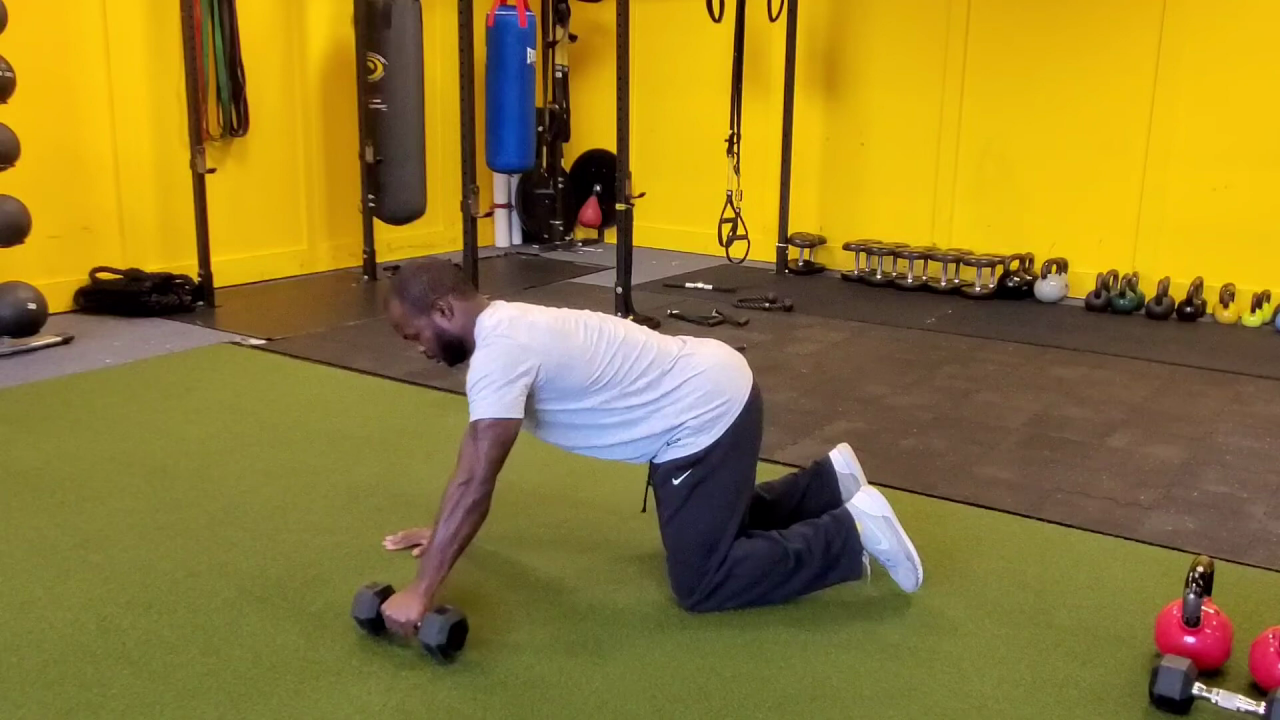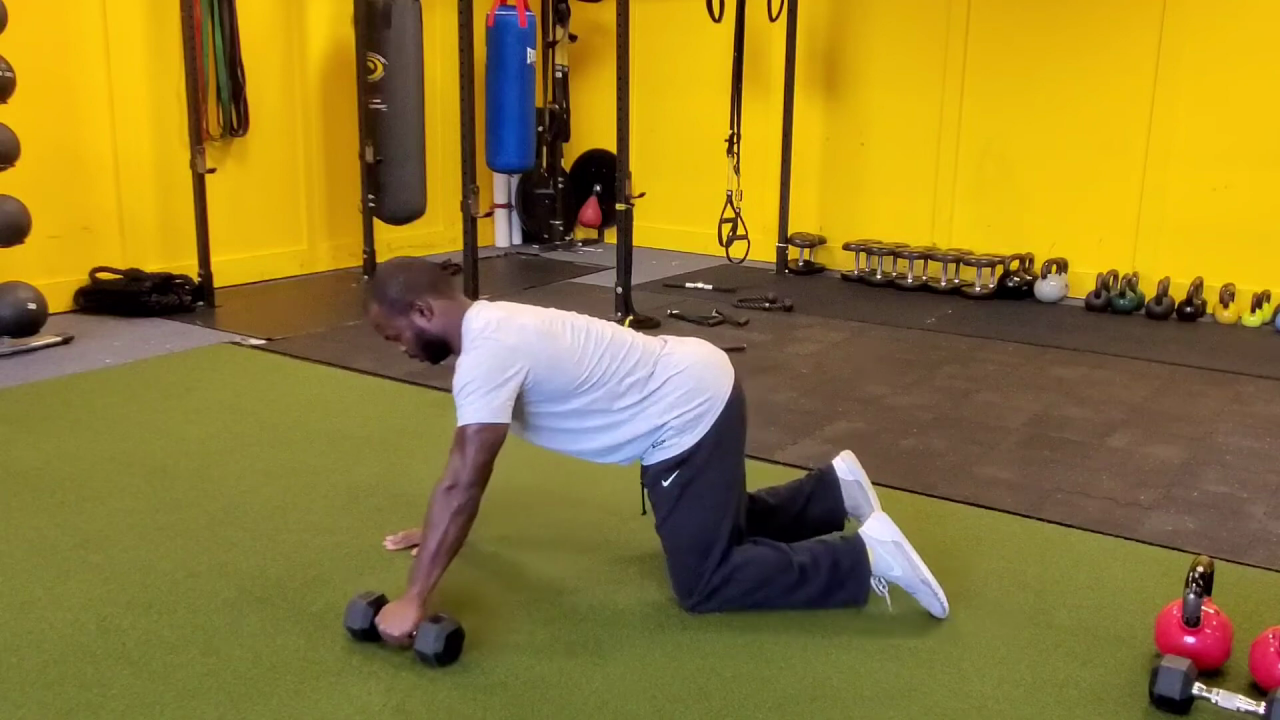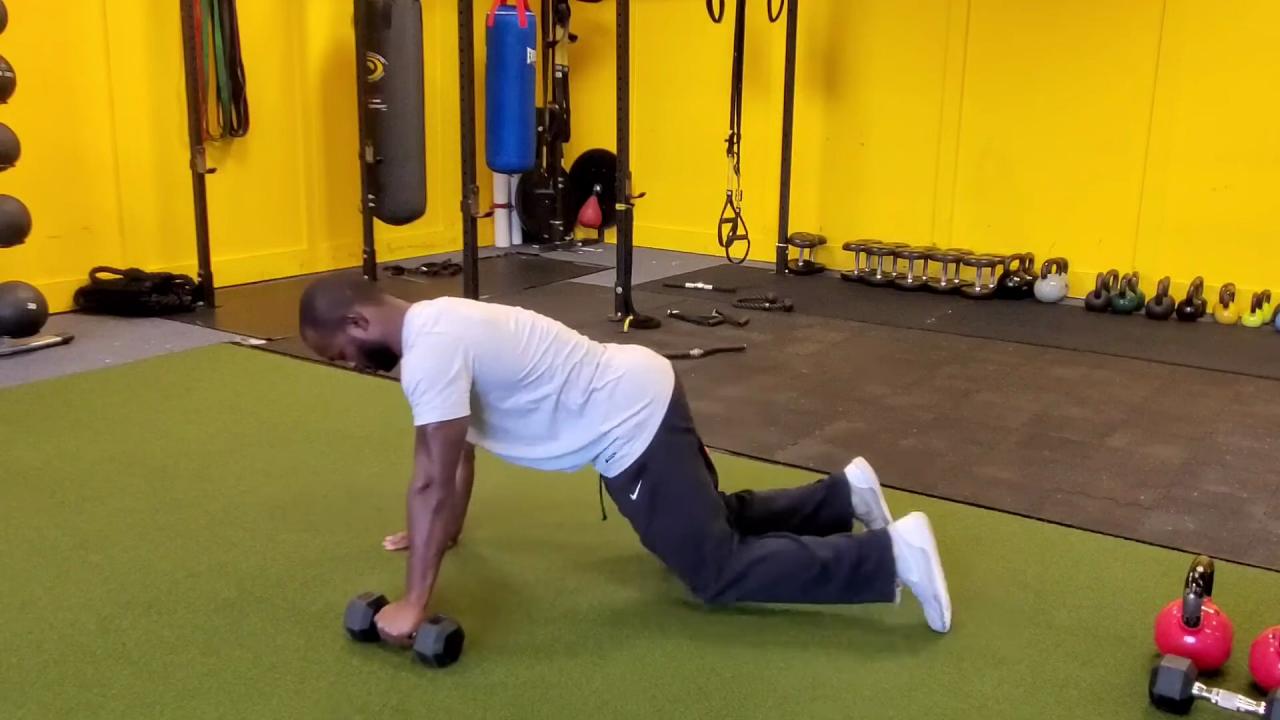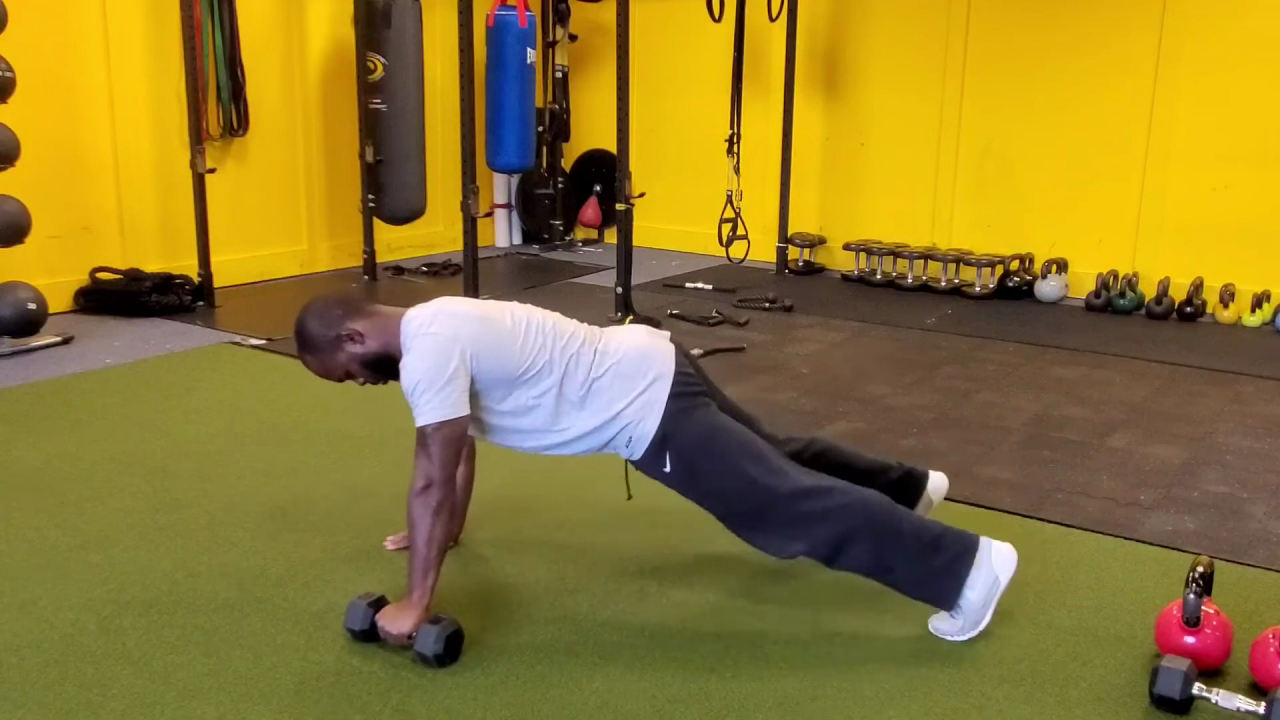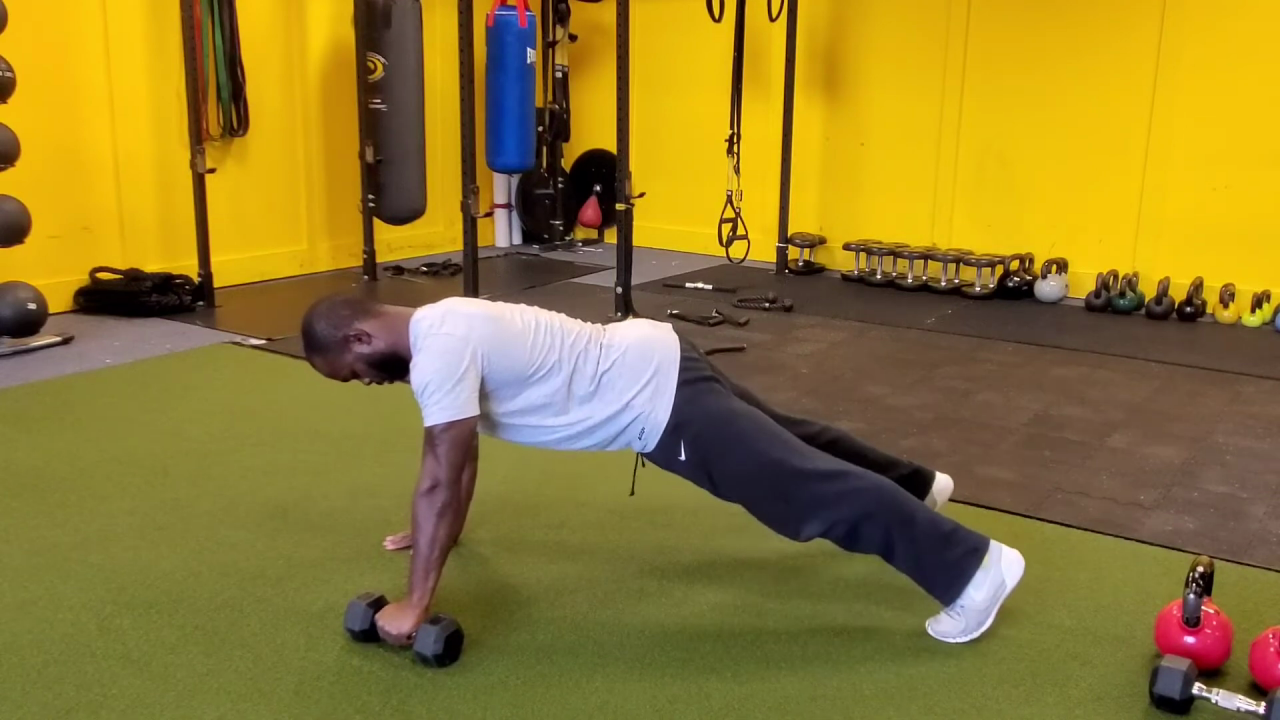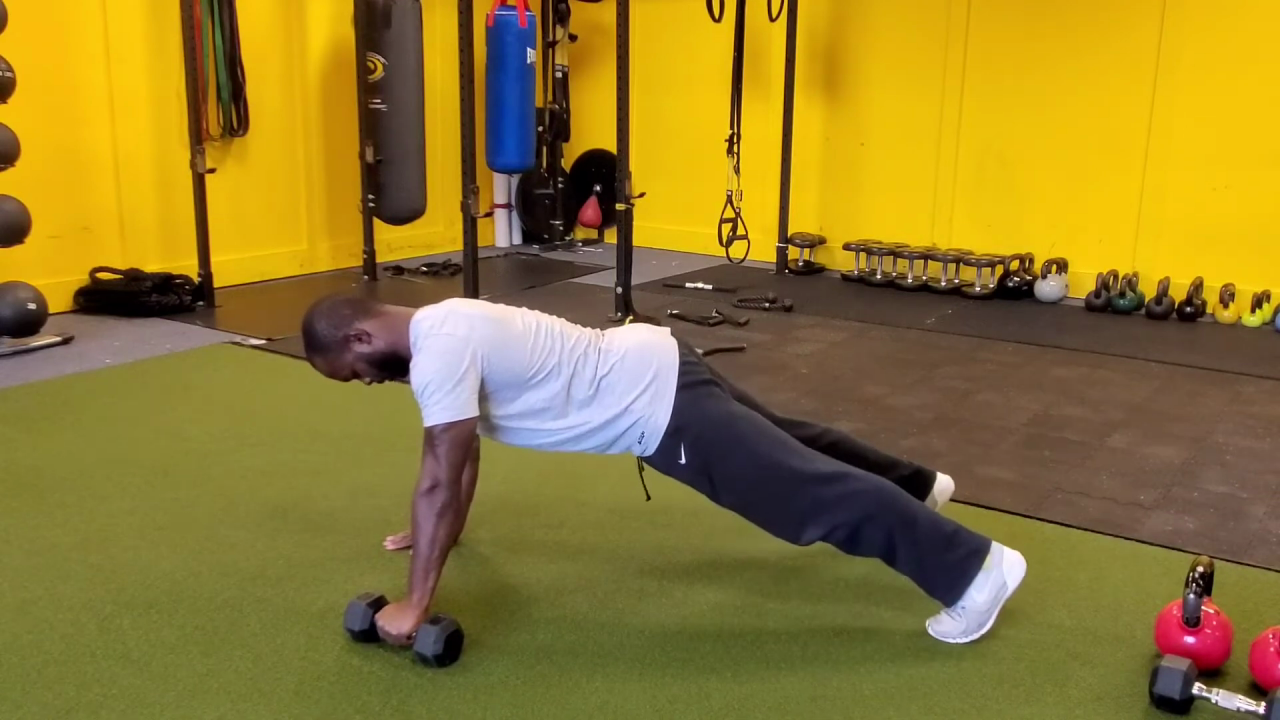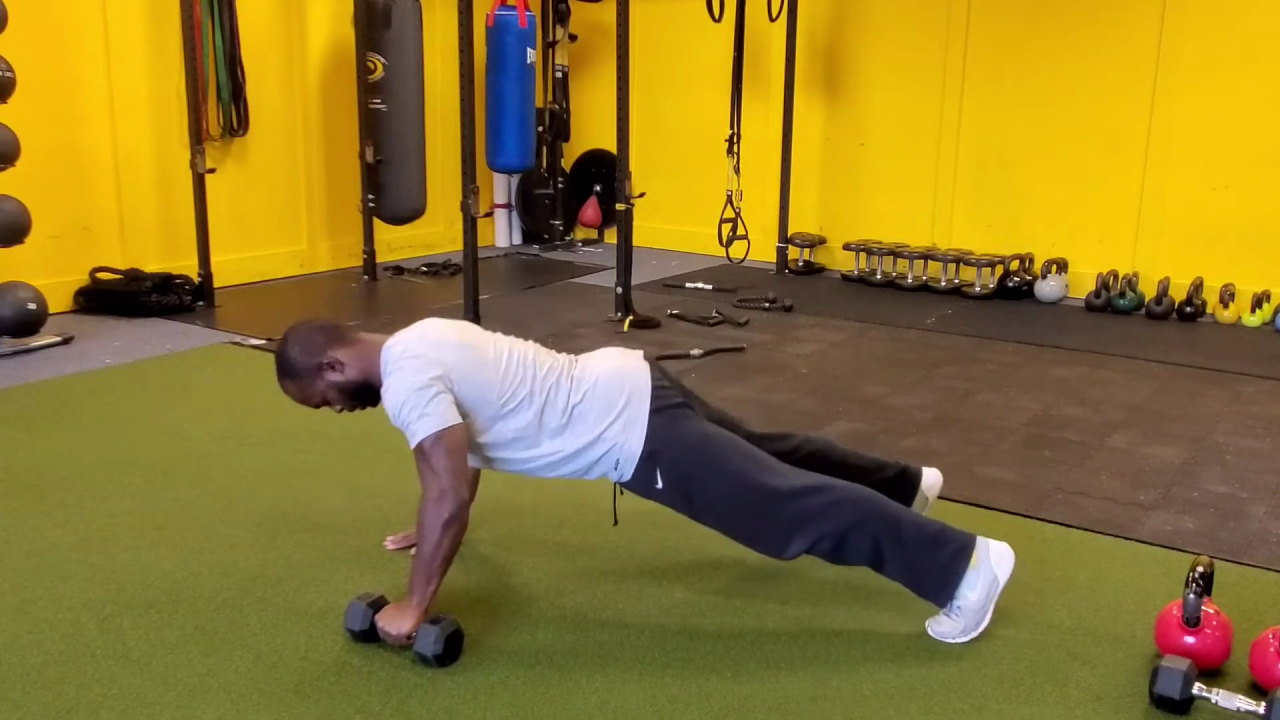
dt=0.4s
person 1, frame 1
left shoulder: (501, 350)
right shoulder: (502, 325)
left elbow: (476, 481)
right elbow: (478, 448)
left wrist: (420, 592)
right wrist: (444, 530)
left hip: (707, 412)
right hip: (709, 387)
left knee: (700, 584)
right knee: (714, 522)
left ankle: (854, 532)
right ankle: (830, 483)
person 1, frame 2
left shoulder: (487, 354)
right shoulder: (488, 325)
left elbow: (462, 481)
right elbow: (471, 462)
left wrist: (413, 600)
right wrist: (437, 531)
left hip: (690, 411)
right hip: (693, 385)
left knee: (703, 583)
right knee: (713, 528)
left ankle: (865, 557)
right ankle: (831, 488)
person 1, frame 3
left shoulder: (429, 348)
right shoulder: (436, 324)
left elbow: (433, 479)
right elbow: (458, 453)
left wrist: (412, 602)
right wrist: (442, 531)
left hip: (633, 423)
right hip: (641, 393)
left knee: (720, 571)
right knee: (714, 523)
left ankle: (889, 553)
right ankle: (842, 494)
person 1, frame 4
left shoulder: (426, 350)
right shoulder: (436, 328)
left elbow: (433, 478)
right elbow: (462, 450)
left wrist: (415, 602)
right wrist: (445, 531)
left hip: (645, 407)
right hip: (644, 368)
left knee: (787, 505)
right knee: (774, 458)
left ankle: (966, 566)
right ankle: (911, 488)
person 1, frame 5
left shoulder: (438, 350)
right shoulder: (441, 328)
left elbow: (440, 475)
right elbow: (463, 454)
left wrist: (416, 602)
right wrist: (442, 530)
left hip: (656, 400)
right hip: (651, 364)
left knee: (806, 486)
right knee: (789, 450)
left ankle: (974, 566)
right ankle: (916, 487)
person 1, frame 6
left shoulder: (438, 350)
right shoulder: (443, 328)
left elbow: (440, 476)
right elbow: (464, 453)
left wrist: (415, 602)
right wrist: (439, 529)
left hip: (657, 405)
right hip: (654, 371)
left knee: (804, 492)
right knee: (789, 452)
left ankle: (976, 569)
right ankle: (917, 488)
person 1, frame 7
left shoulder: (405, 376)
right shoulder: (420, 342)
left elbow: (449, 489)
right elbow: (466, 449)
left wrist: (414, 606)
right wrist: (434, 527)
left hip: (633, 430)
right hip: (628, 388)
left knee: (789, 509)
right knee: (774, 462)
left ankle: (965, 565)
right ankle: (904, 487)
